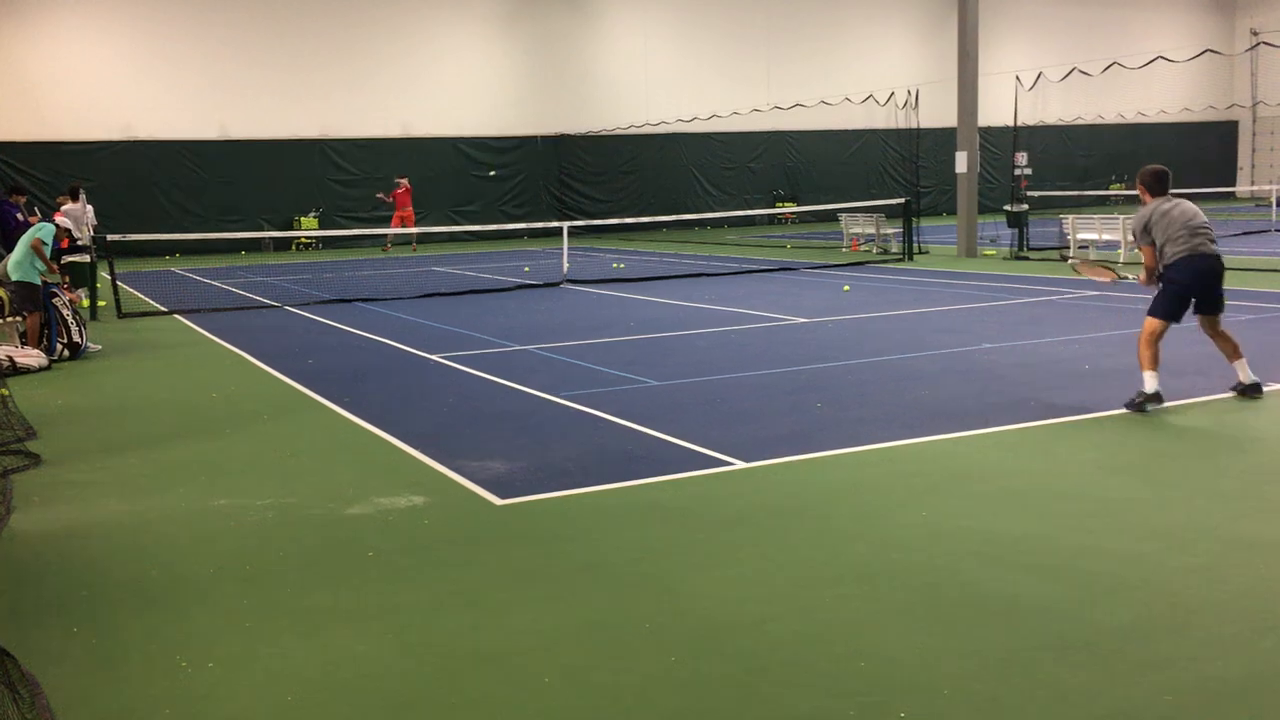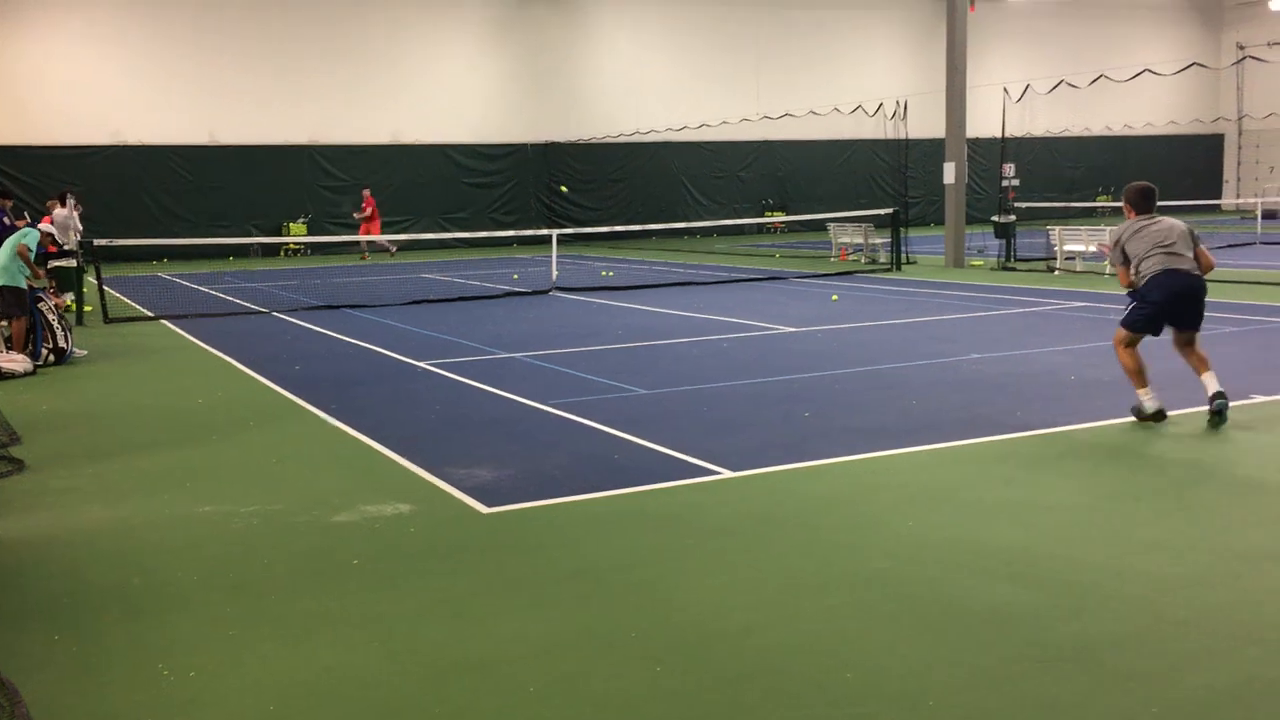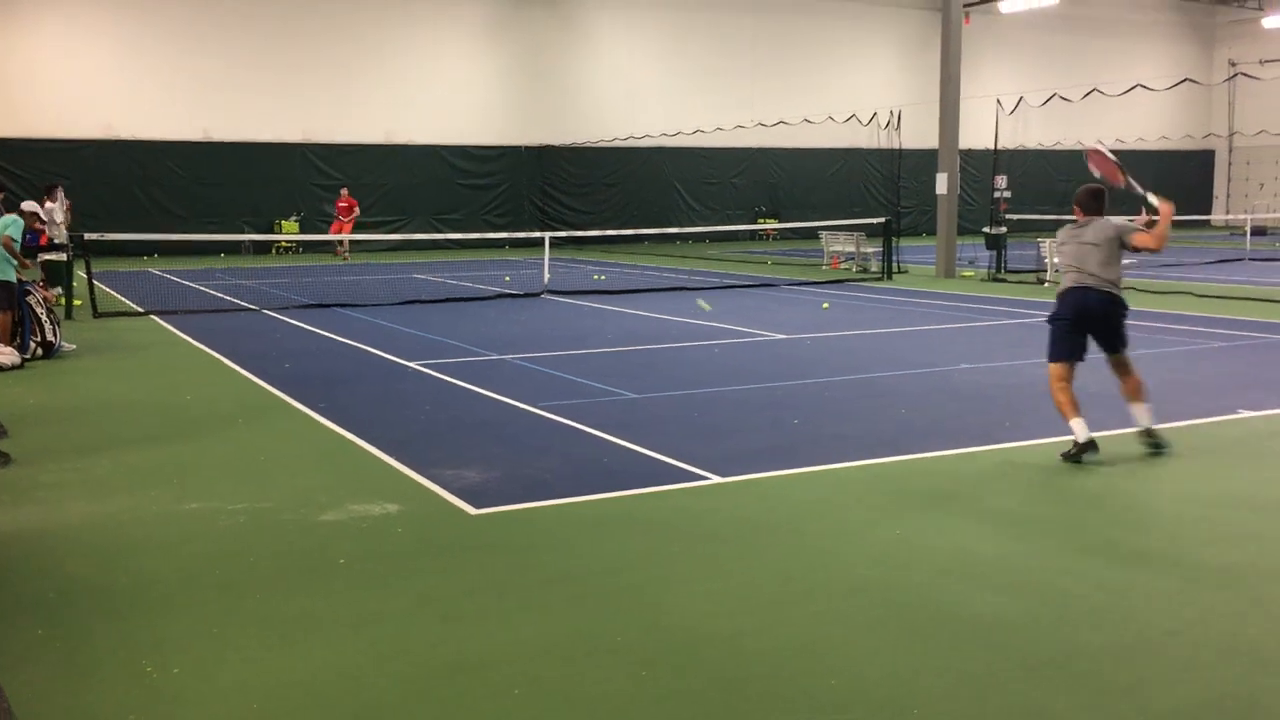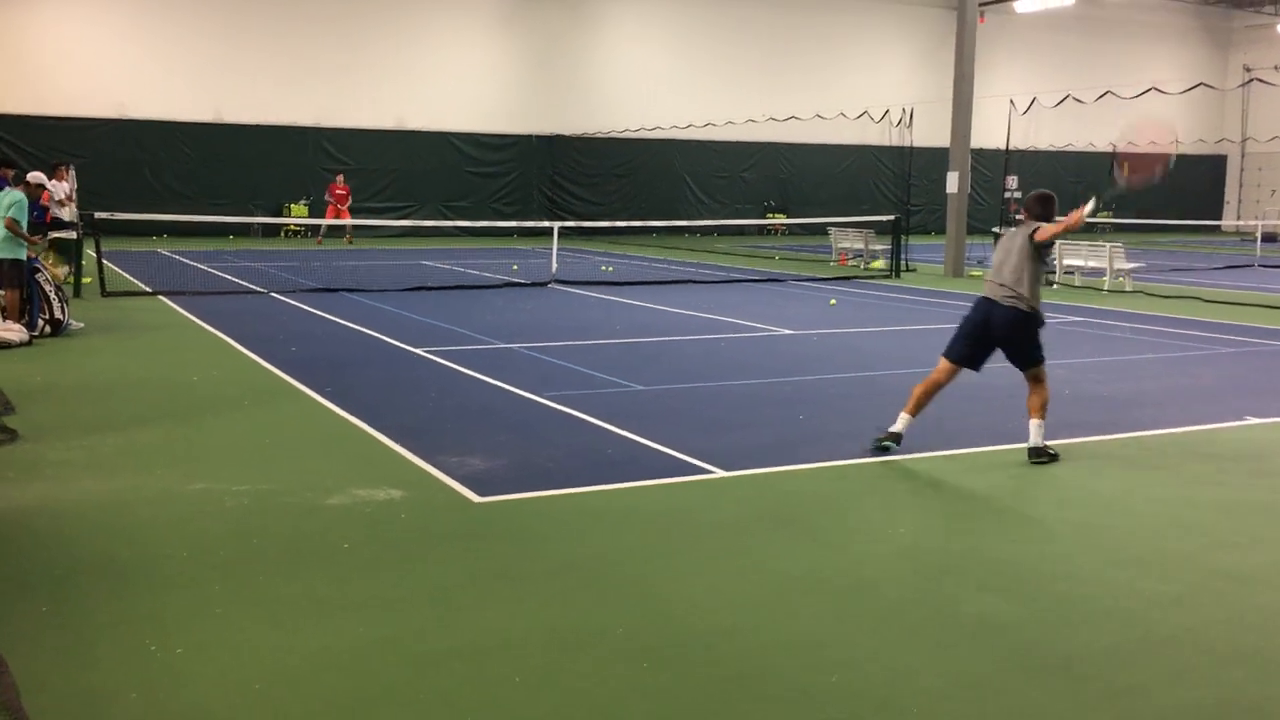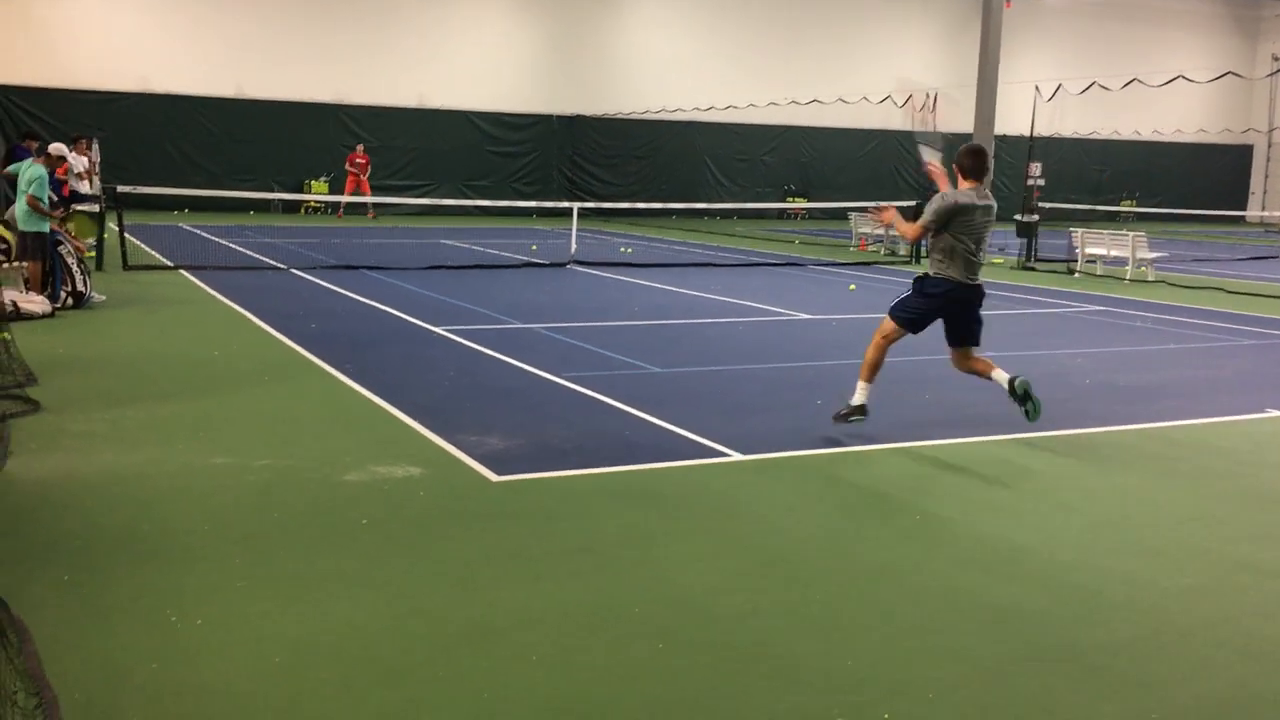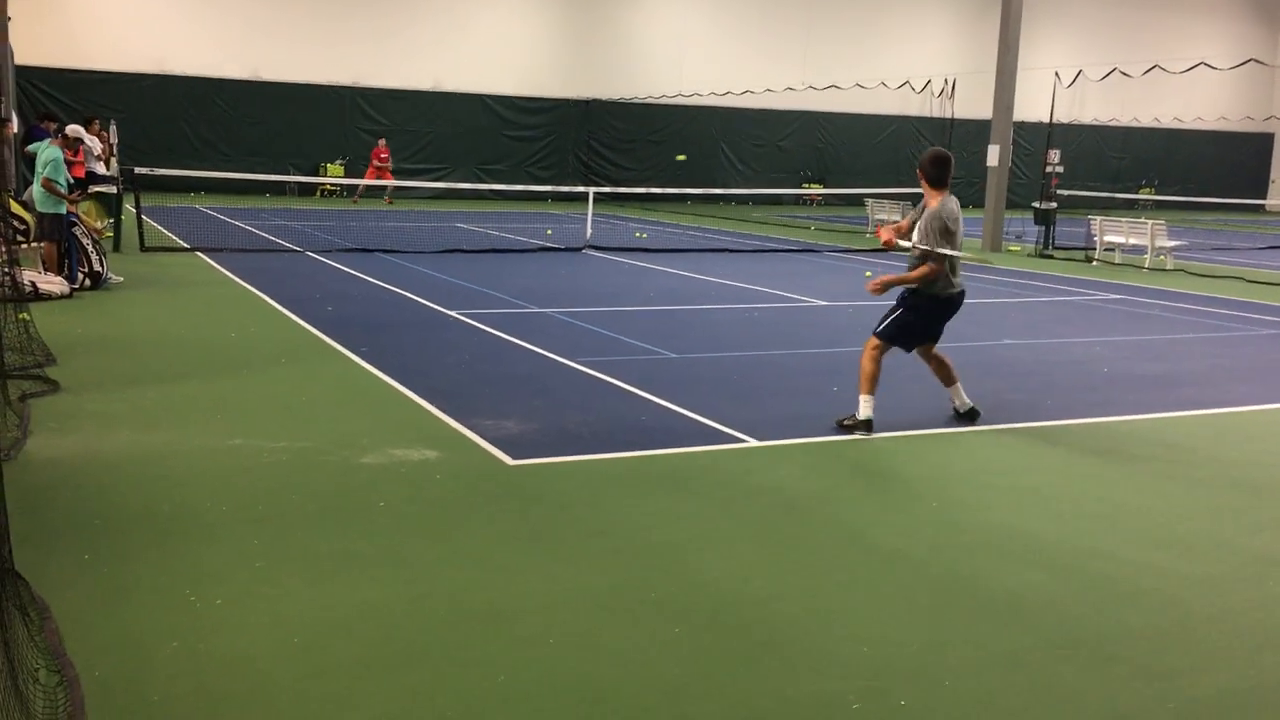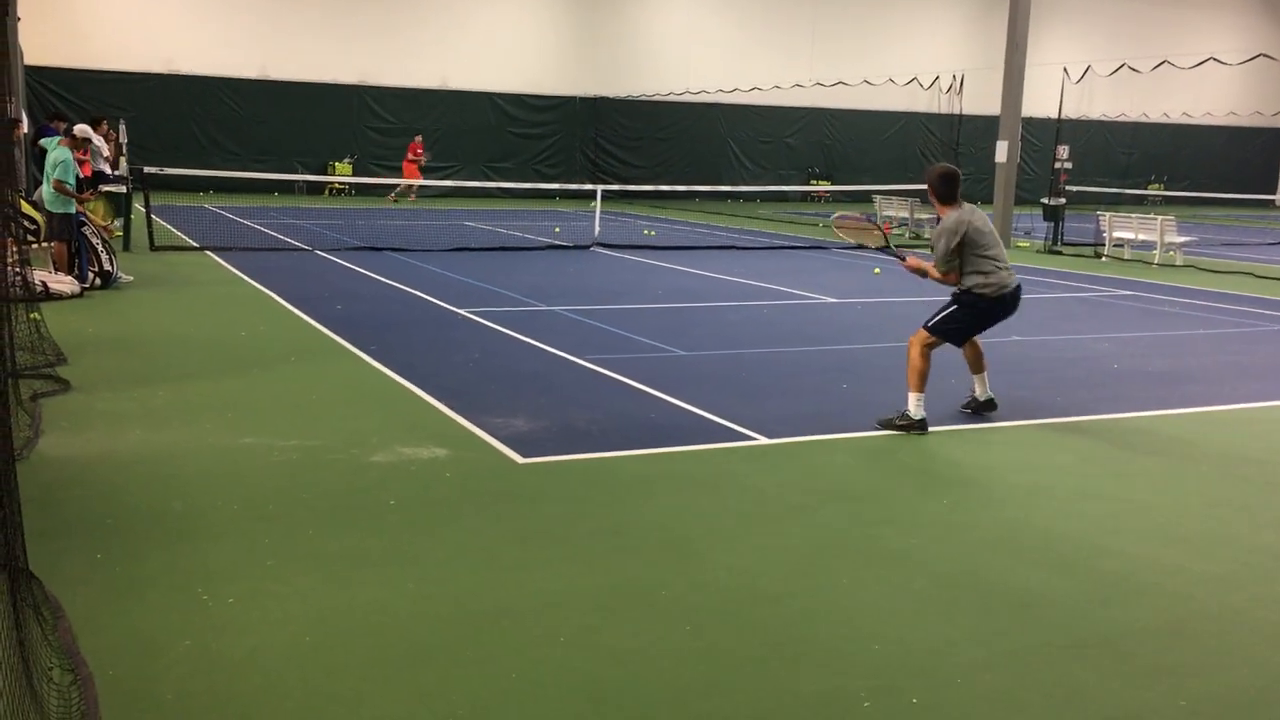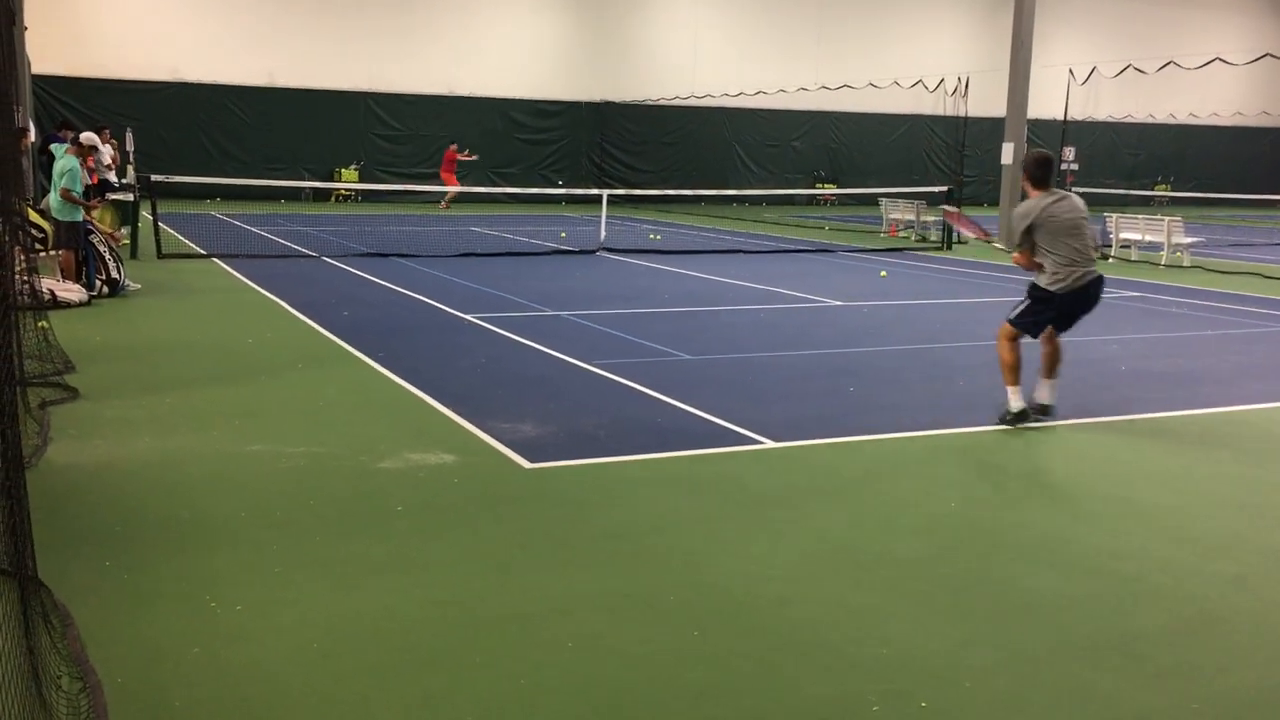
dt=0.3s
person 1, frame 1
left shoulder: (1143, 216)
right shoulder: (1188, 205)
left elbow: (1150, 262)
left wrist: (1148, 276)
left hip: (1187, 269)
right hip: (1214, 262)
left knee: (1149, 335)
right knee: (1212, 326)
left ankle: (1151, 391)
right ankle: (1249, 381)
person 1, frame 2
left shoulder: (1121, 232)
right shoulder: (1179, 225)
left elbow: (1125, 281)
right elbow: (1208, 264)
left hip: (1157, 286)
right hip: (1193, 285)
left knee: (1123, 343)
right knee: (1187, 346)
left ankle: (1152, 407)
right ankle: (1216, 394)
person 1, frame 3
left shoulder: (1063, 235)
right shoulder: (1116, 227)
right elbow: (1155, 244)
right wrist: (1166, 215)
left hip: (1071, 301)
right hip: (1107, 302)
left knee: (1060, 381)
right knee: (1123, 368)
left ankle: (1083, 438)
right ankle: (1146, 429)
person 1, frame 4
left shoulder: (1011, 234)
right shoulder: (1035, 232)
right elbow: (1042, 235)
right wrist: (1071, 221)
left hip: (984, 311)
right hip: (1019, 319)
left knee: (938, 378)
right knee: (1037, 381)
left ankle: (895, 433)
right ankle: (1036, 444)
person 1, frame 5
left shoulder: (948, 201)
right shoulder: (988, 203)
left elbow: (913, 235)
left wrist: (894, 219)
right wrist: (940, 177)
left hip: (939, 285)
right hip: (968, 291)
left knee: (882, 337)
right knee: (965, 360)
left ankle: (859, 403)
right ankle: (1011, 383)
person 1, frame 6
left shoulder: (939, 216)
right shoulder: (937, 203)
left elbow: (934, 269)
right elbow: (903, 227)
left wrist: (891, 281)
right wrist: (889, 232)
left hip: (929, 297)
right hip: (948, 296)
left knee: (874, 349)
right knee: (926, 350)
left ankle: (863, 417)
right ankle: (965, 406)
person 1, frame 7
left shoulder: (947, 228)
right shoulder: (971, 212)
left elbow: (949, 277)
left wrist: (921, 266)
right wrist: (927, 264)
left hip: (984, 298)
right hip: (1009, 293)
left knee: (919, 344)
right knee: (965, 334)
left ankle: (915, 415)
right ankle: (984, 397)
person 1, frame 8
left shoulder: (1025, 212)
right shoulder: (1075, 201)
left elbow: (1024, 262)
right elbow: (1088, 246)
left wrist: (1023, 257)
left hip: (1056, 290)
right hip: (1091, 284)
left knee: (1007, 337)
right knee: (1049, 334)
left ankle: (1016, 408)
right ankle: (1044, 401)
